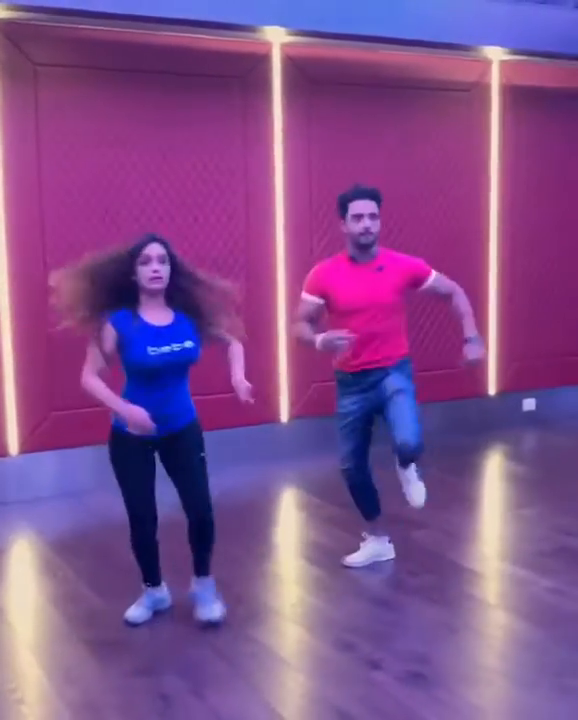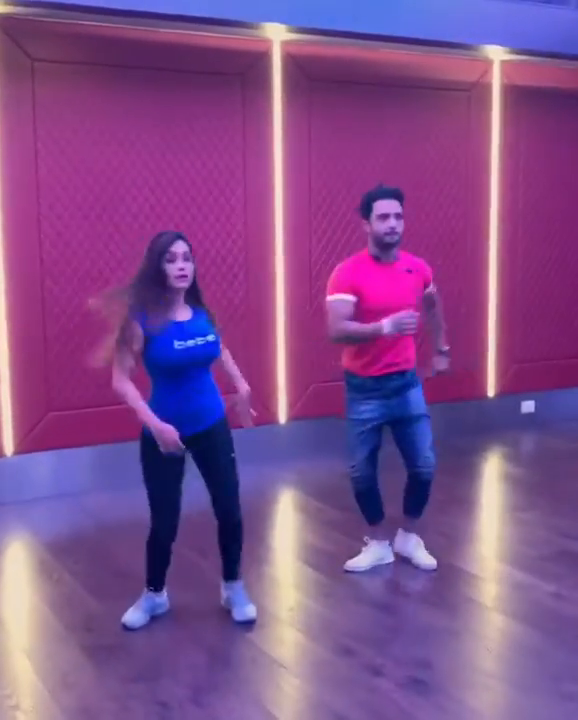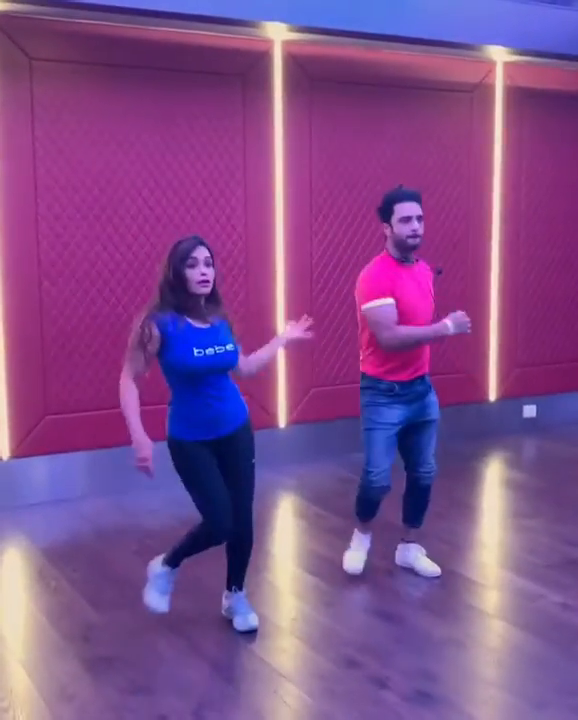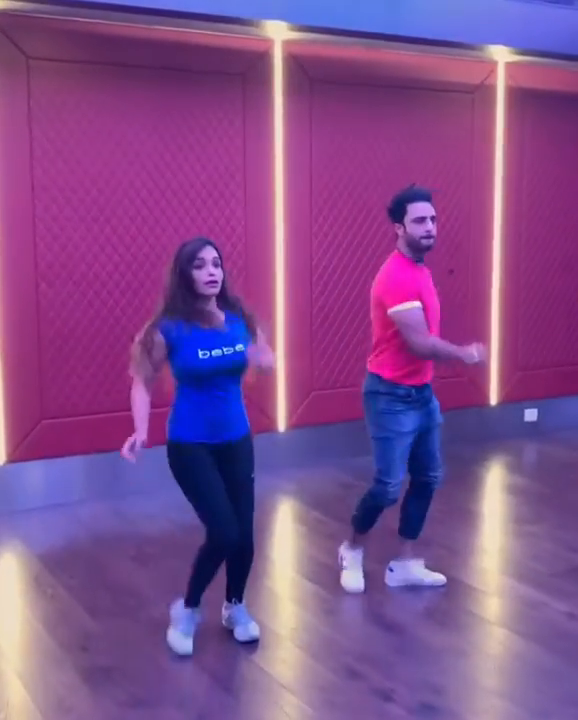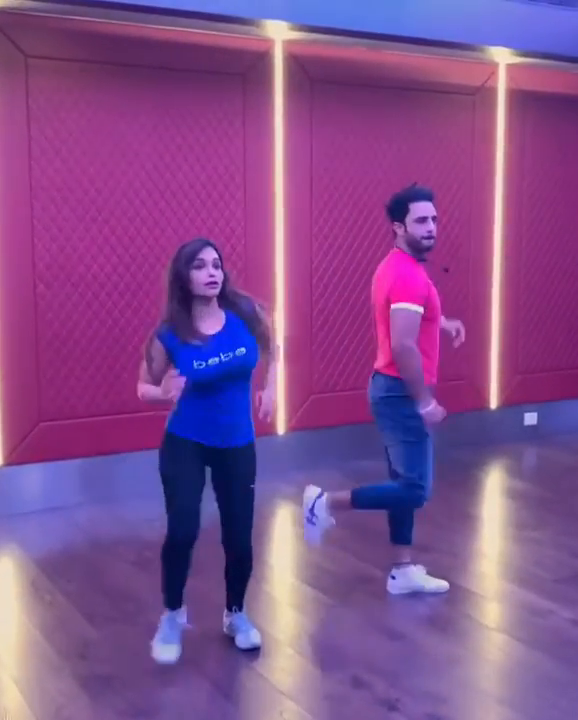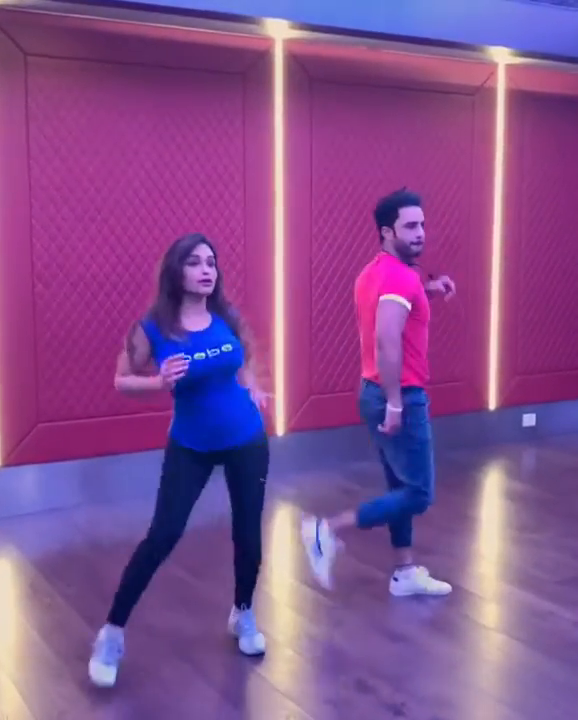
dt=0.2s
person 1, frame 1
left shoulder: (192, 314)
right shoulder: (117, 322)
left elbow: (232, 342)
right elbow: (90, 377)
left wrist: (238, 378)
right wrist: (126, 410)
left hip: (182, 428)
right hip: (132, 435)
left knee: (200, 510)
right knee: (143, 519)
left ankle: (204, 584)
right ankle: (154, 591)
person 1, frame 2
left shoulder: (202, 313)
right shoulder: (141, 320)
right elbow: (120, 380)
left wrist: (240, 384)
right wrist: (154, 425)
left hip: (213, 426)
right hip: (166, 433)
left knee: (229, 513)
right knee: (164, 524)
left ankle: (234, 587)
right ankle: (154, 595)
person 1, frame 3
left shoulder: (220, 321)
right shoulder: (160, 325)
right elbow: (129, 380)
left wrist: (280, 340)
right wrist: (139, 437)
left hip: (236, 430)
right hip: (190, 439)
left knee: (242, 520)
right knee: (220, 522)
left ankle: (235, 596)
right ankle: (164, 566)
person 1, frame 4
left shoulder: (237, 317)
right shoulder: (168, 328)
left elbow: (261, 355)
right elbow: (140, 379)
left wrist: (262, 357)
right wrist: (139, 430)
left hip: (235, 437)
right hip: (189, 443)
left knee: (243, 534)
right knee: (225, 533)
left ankle: (235, 607)
right ankle: (187, 610)
person 1, frame 5
left shoulder: (244, 313)
right shoulder: (168, 336)
left elbow: (269, 349)
right elbow: (145, 386)
left wrist: (266, 391)
right wrist: (163, 393)
left hip: (237, 443)
right hip: (186, 441)
left knee: (239, 539)
right knee: (183, 530)
left ankle: (236, 616)
right ankle: (173, 616)
person 1, frame 6
left shoulder: (227, 318)
right shoulder: (152, 329)
right elbow: (121, 380)
left wrist: (251, 386)
right wrist: (158, 381)
left hip: (246, 441)
right hip: (189, 447)
left knee: (247, 536)
right knee: (161, 537)
left ankle: (243, 616)
right ankle: (112, 634)
person 2, frame 1
left shoulder: (405, 266)
right shoulder: (322, 274)
left elbow: (455, 293)
right elbow: (301, 325)
left wrist: (471, 337)
right wrist: (320, 339)
left hip: (393, 373)
right hip: (350, 383)
left knee: (408, 442)
right knee: (352, 466)
left ankle: (407, 466)
right ankle: (377, 540)
person 2, frame 2
left shoulder: (419, 268)
right shoulder: (346, 273)
left elbow: (434, 305)
right elbow: (337, 330)
left wrist: (441, 348)
right wrist: (386, 326)
left hip: (407, 384)
right hip: (364, 389)
left knee: (423, 468)
right knee: (362, 472)
left ankle: (408, 536)
right ankle: (378, 544)
person 2, frame 3
left shoulder: (425, 271)
right shoulder: (375, 277)
right elbow: (390, 338)
right wrist: (446, 328)
left hip: (421, 388)
right hip: (383, 393)
left knee: (423, 474)
right knee: (376, 478)
left ankle: (409, 547)
right ankle: (361, 534)
person 2, frame 4
left shoulder: (418, 271)
right shoulder: (396, 277)
right elbow: (419, 343)
left wrist: (448, 352)
right wrist: (465, 354)
left hip: (419, 391)
right hip: (390, 393)
left knee: (426, 480)
right knee: (388, 485)
left ankle: (404, 564)
right ankle: (353, 549)
person 2, frame 5
left shoulder: (398, 267)
right shoulder: (409, 276)
right elbow: (404, 347)
left wrist: (439, 323)
right wrist: (426, 402)
left hip: (394, 388)
right hip: (402, 393)
left knee: (406, 483)
right knee: (413, 489)
left ankle: (404, 571)
right ankle: (326, 502)
person 2, frame 6
left shoulder: (377, 272)
right shoulder: (398, 275)
right elbow: (386, 341)
left wrist: (426, 292)
right wrist: (395, 403)
left hip: (380, 394)
right hip: (402, 398)
left knee: (404, 483)
right knee: (418, 494)
left ankle: (407, 575)
right ankle: (329, 530)
